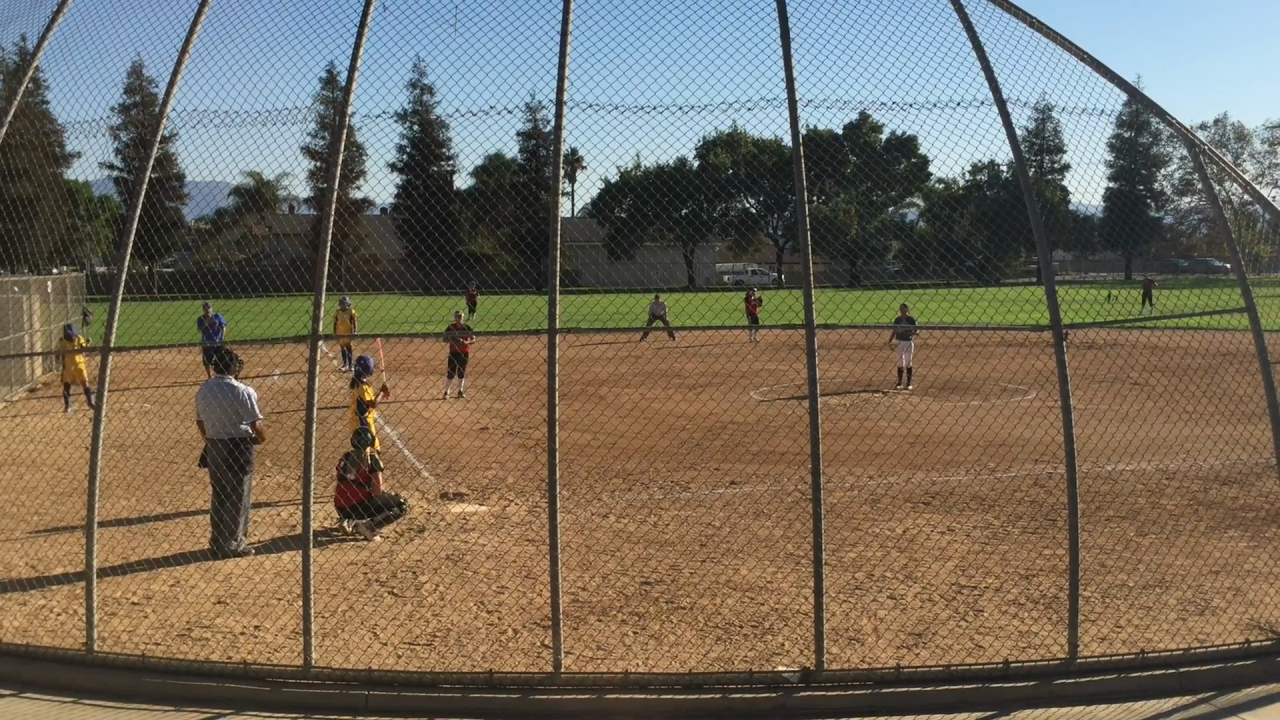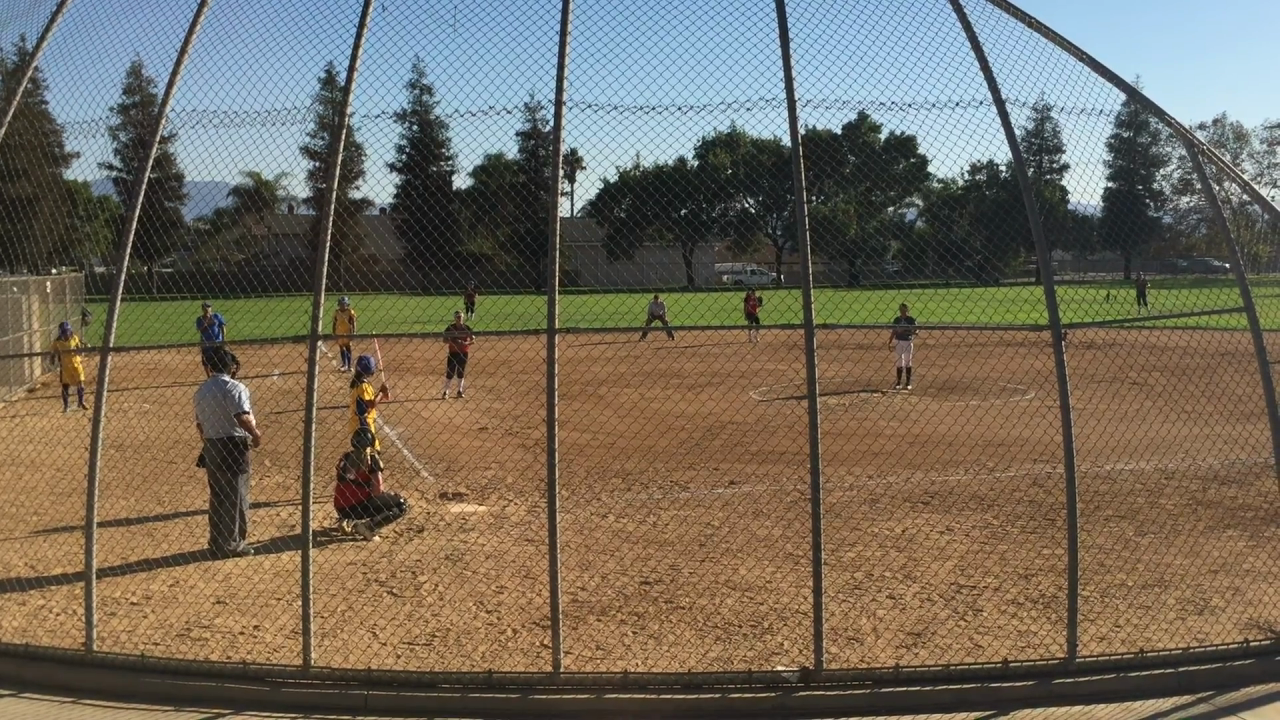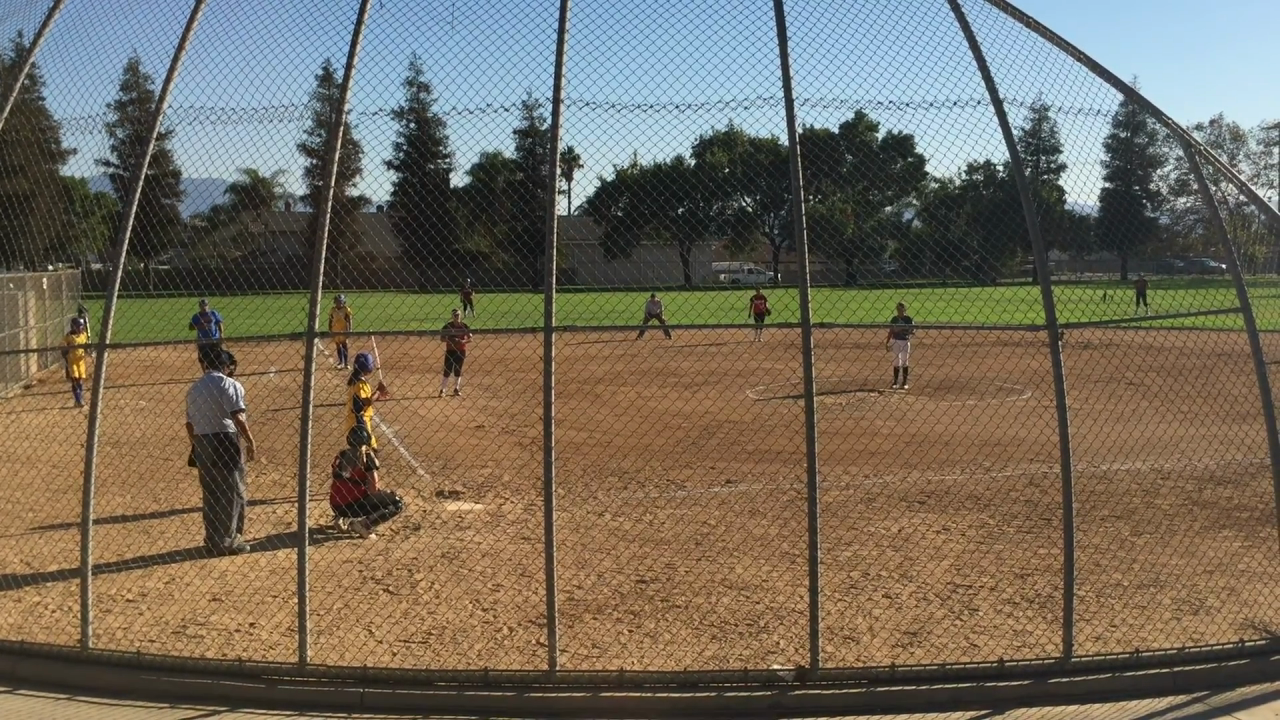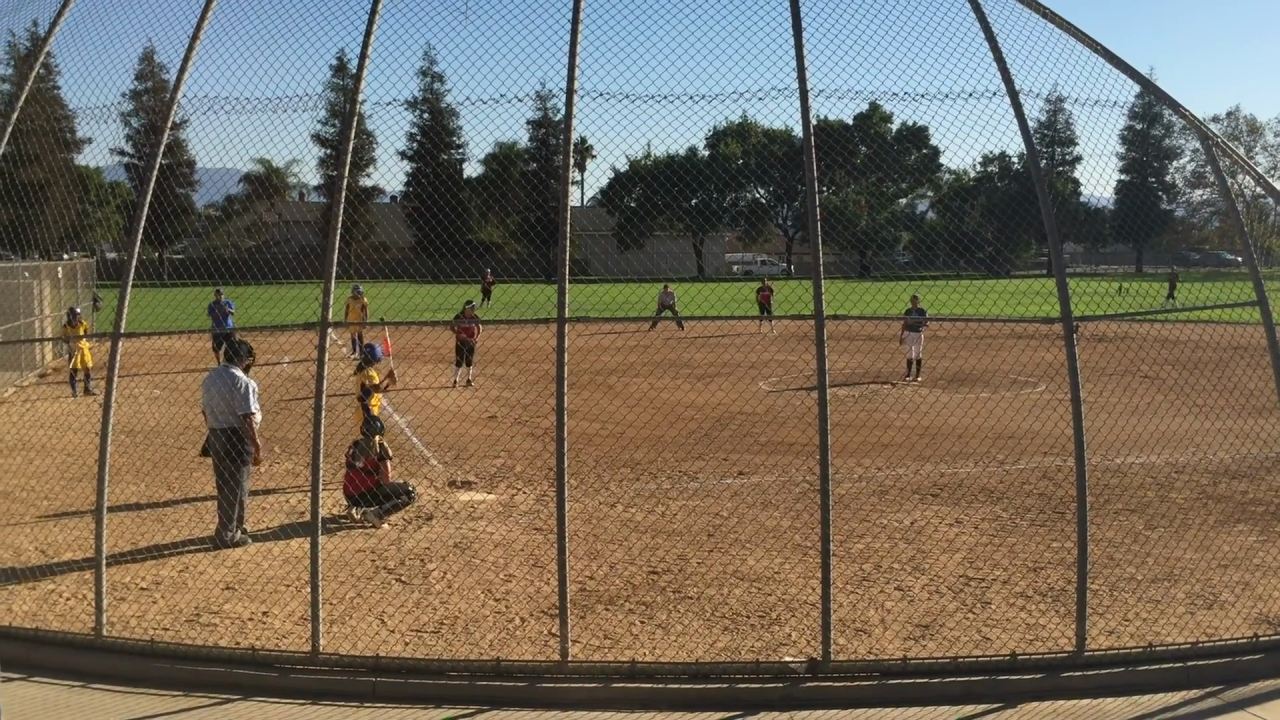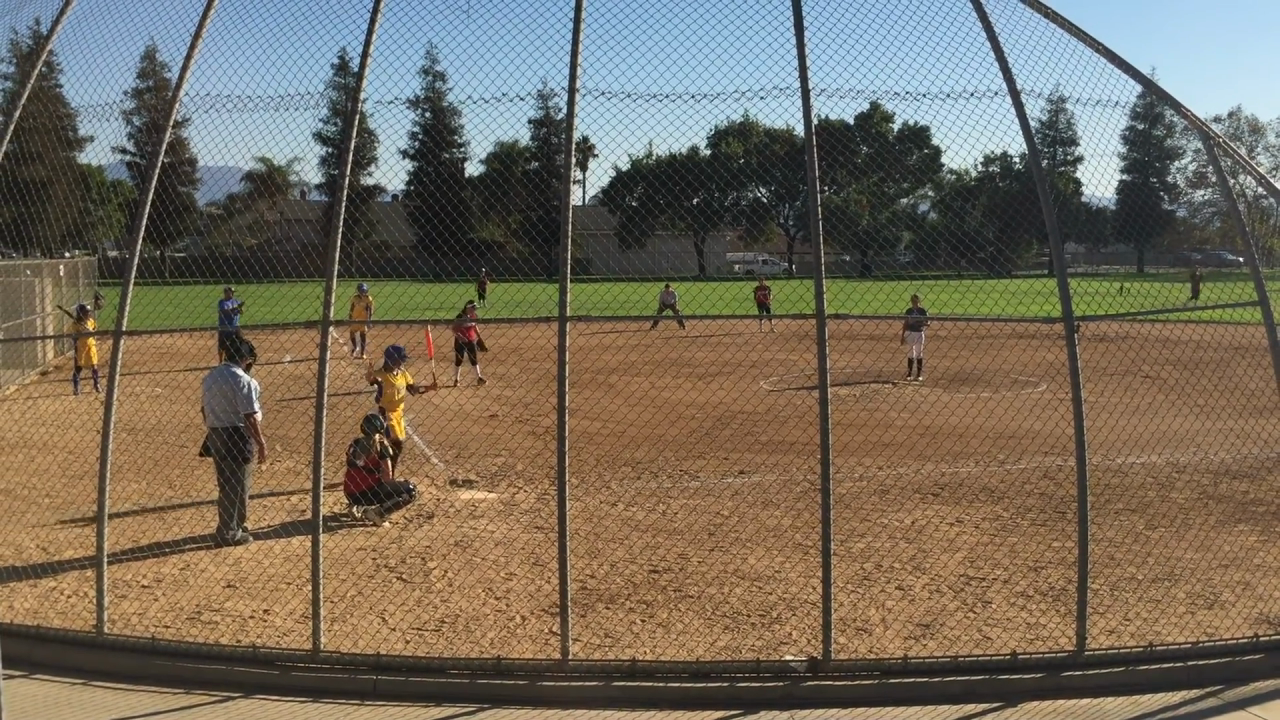
dt=1s
person 1, frame 1
left shoulder: (203, 390)
right shoulder: (242, 391)
left elbow: (200, 422)
right elbow: (256, 424)
right wrist: (261, 438)
left hip: (213, 448)
right hip: (238, 448)
left knee: (219, 496)
right knee: (238, 497)
left ankle: (217, 541)
right ankle: (231, 544)
person 1, frame 2
left shoulder: (201, 391)
right shoulder: (234, 388)
left elbow: (200, 424)
right elbow: (242, 417)
right wrist: (256, 434)
left hip: (211, 447)
right hip: (233, 446)
left knee: (217, 496)
right knee: (236, 496)
left ankle: (216, 541)
right ankle: (231, 544)
person 1, frame 3
left shoulder: (194, 389)
right shoulder: (229, 384)
left elbow: (189, 424)
right elbow: (237, 417)
left wrist: (197, 447)
right wrist: (250, 441)
left hip: (202, 445)
right hip: (225, 442)
left knee: (211, 494)
right knee: (234, 493)
left ankle: (213, 539)
right ankle: (228, 541)
person 1, frame 4
left shoulder: (210, 378)
right shoulder: (242, 382)
left elbow: (206, 412)
right elbow: (247, 417)
right wrist: (257, 445)
left hip: (216, 436)
right hip: (236, 437)
left knee: (224, 486)
right knee: (236, 488)
left ankle: (229, 528)
right ankle: (229, 534)
person 1, frame 5
left shoulder: (210, 377)
right shoulder: (243, 380)
left elbow: (205, 410)
right elbow: (250, 417)
right wrist: (261, 443)
left hip: (215, 436)
right hip: (237, 437)
left knee: (226, 484)
right knee: (237, 486)
left ankle: (228, 527)
right ankle: (230, 532)
